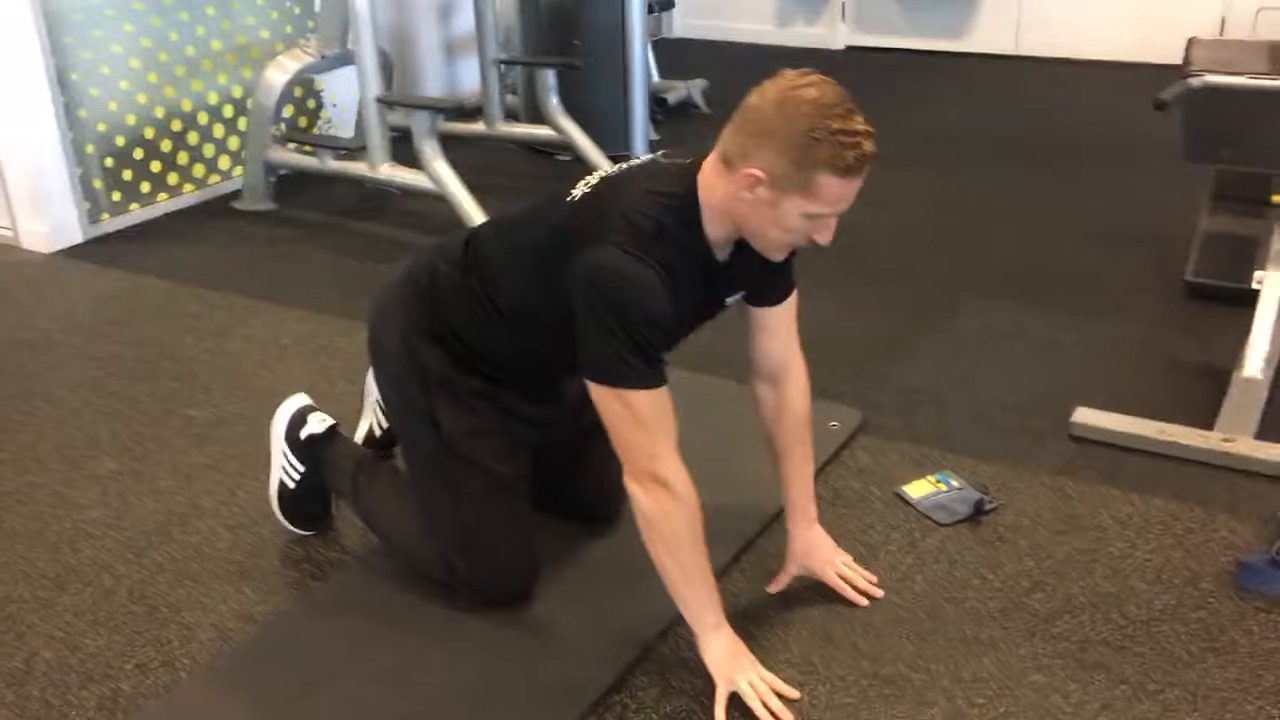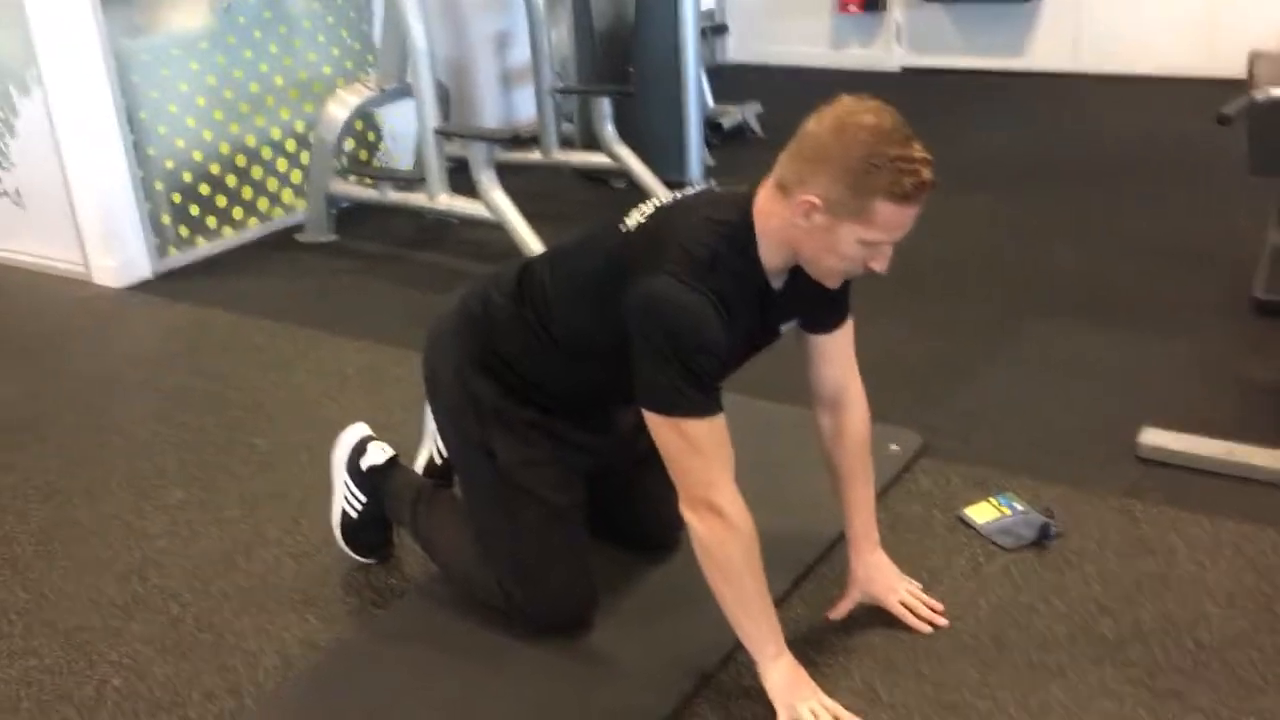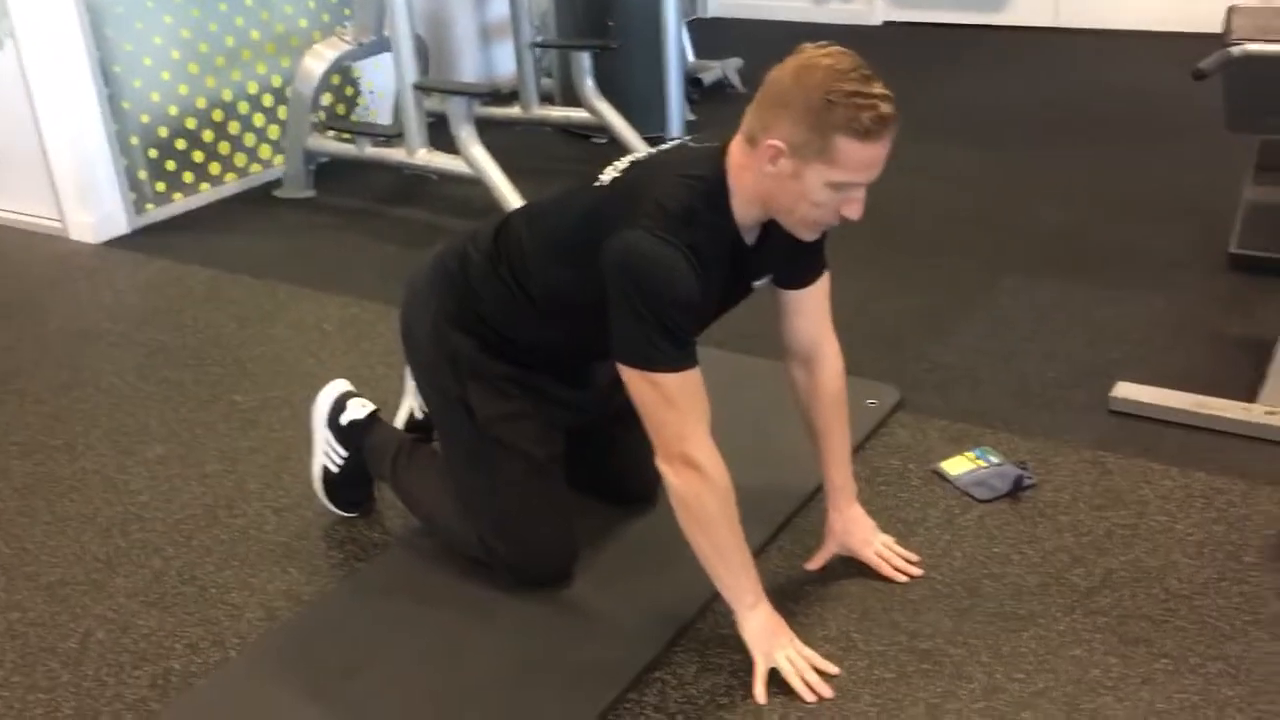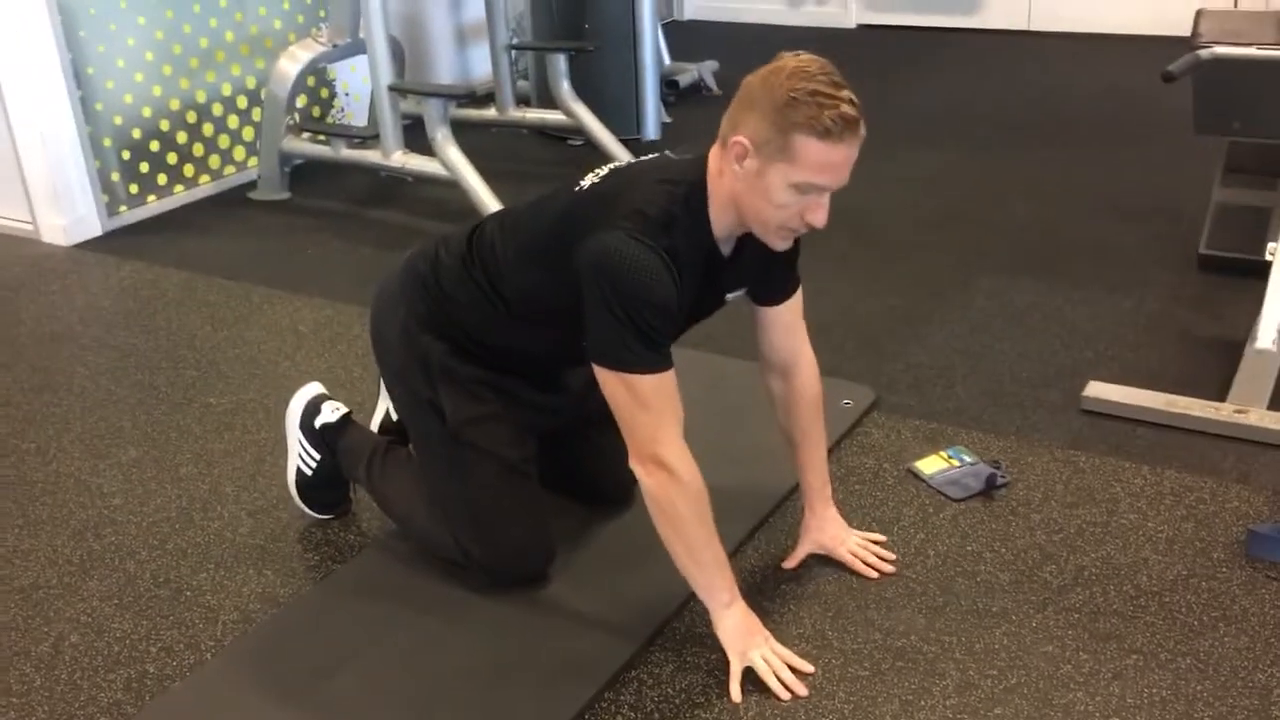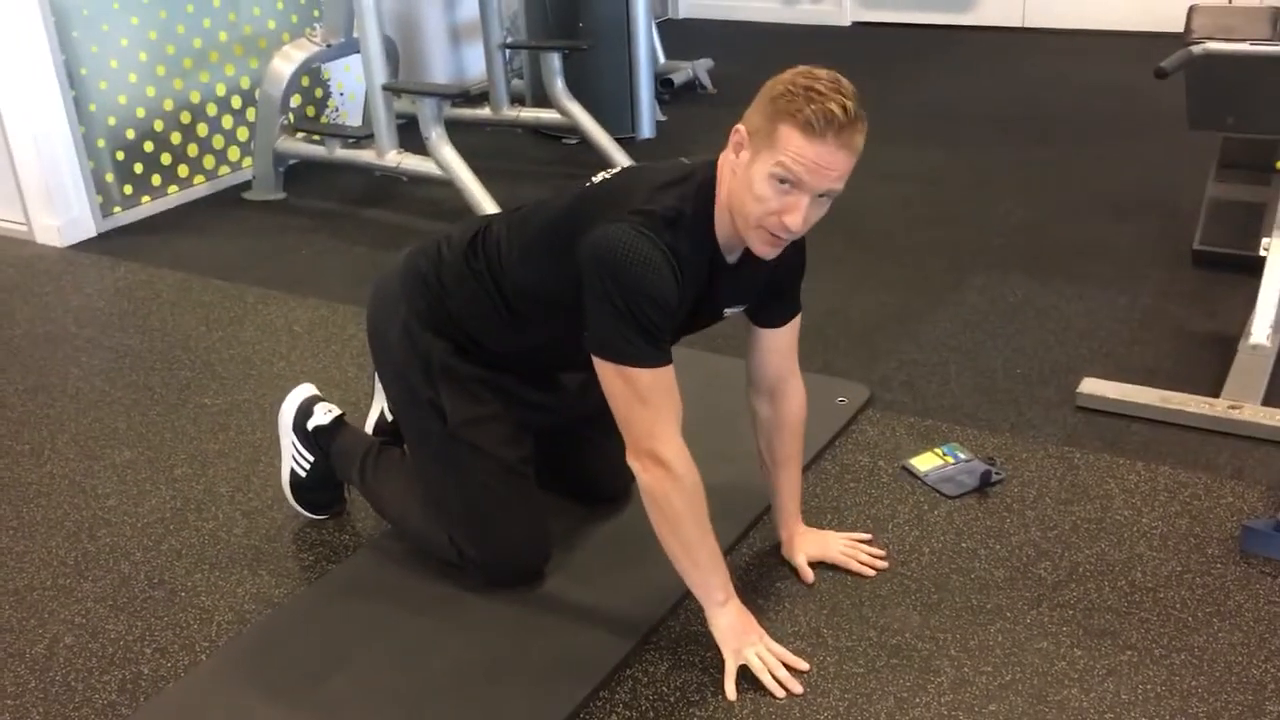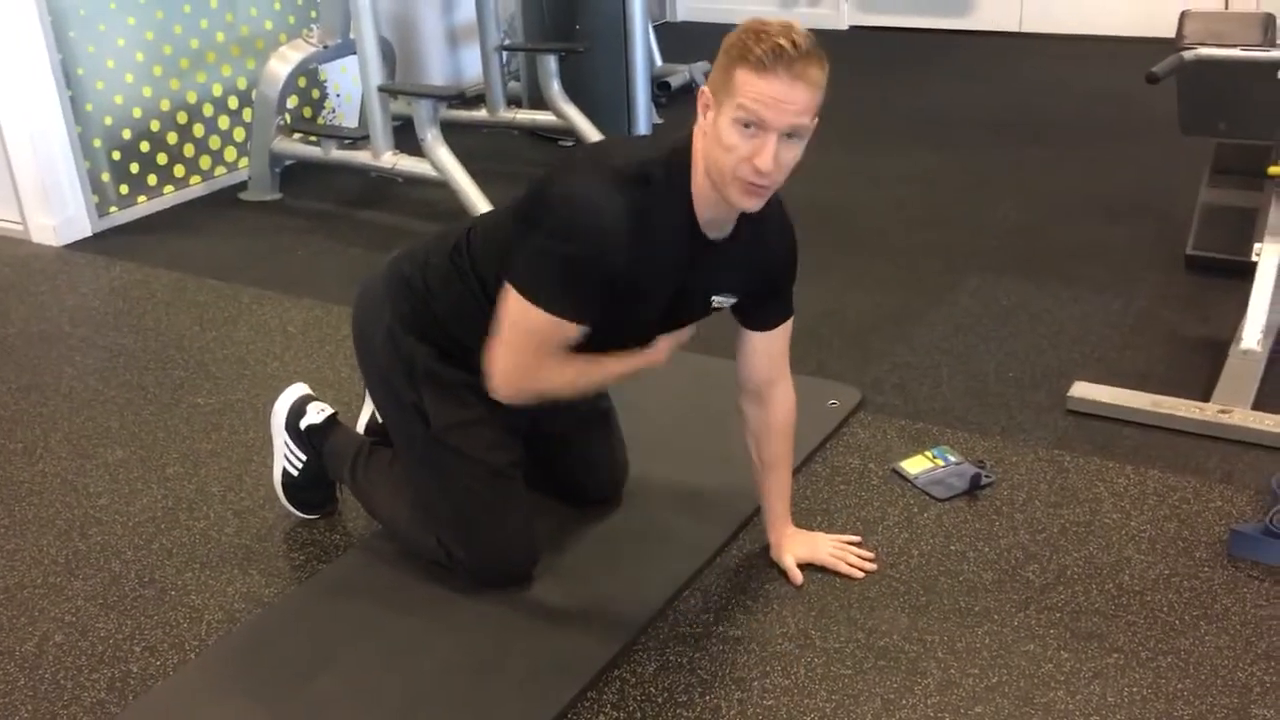
dt=0.5s
person 1, frame 1
left shoulder: (754, 216)
right shoulder: (626, 261)
left elbow: (779, 374)
right elbow: (654, 474)
left wrist: (804, 528)
right wrist: (716, 637)
left hip: (532, 345)
right hip: (436, 342)
left knee: (596, 503)
right knee: (495, 575)
left ankle: (403, 416)
right ankle: (319, 448)
person 1, frame 2
left shoulder: (809, 242)
right shoulder: (680, 290)
left elbow: (840, 400)
right elbow: (710, 504)
left wrist: (867, 555)
right wrist: (776, 664)
left hip: (587, 378)
right hip: (491, 371)
left knee: (654, 532)
right knee: (555, 603)
right ankle: (382, 480)
person 1, frame 3
left shoulder: (788, 200)
right shoulder: (655, 246)
left elbow: (814, 354)
right elbow: (686, 456)
left wrist: (844, 508)
right wrist: (754, 613)
left hip: (564, 333)
right hip: (468, 329)
left knee: (632, 485)
right knee: (536, 555)
left ankle: (469, 415)
right ankle: (363, 434)
person 1, frame 4
left shoulder: (767, 221)
right shoulder: (631, 252)
left elbow: (790, 365)
right elbow: (659, 457)
left wrist: (820, 510)
right wrist: (728, 611)
left hip: (538, 338)
right hip: (437, 331)
left knee: (608, 486)
right knee: (512, 556)
right ankle: (336, 439)
person 1, frame 5
left shoulder: (774, 238)
right shoulder: (636, 248)
left elbow: (776, 388)
right elbow: (656, 453)
left wrist: (792, 527)
right wrist: (724, 610)
left hip: (533, 337)
right hip: (433, 328)
left knee: (604, 484)
right knee: (508, 554)
right ankle: (329, 440)
person 1, frame 6
left shoulder: (767, 238)
right shoulder: (601, 207)
left elbow: (766, 387)
right elbow: (512, 378)
left wrist: (782, 530)
right wrist: (648, 356)
left hip: (524, 335)
right hip: (421, 336)
left knee: (597, 488)
right knee: (497, 557)
left ankle: (404, 424)
right ankle: (322, 440)
